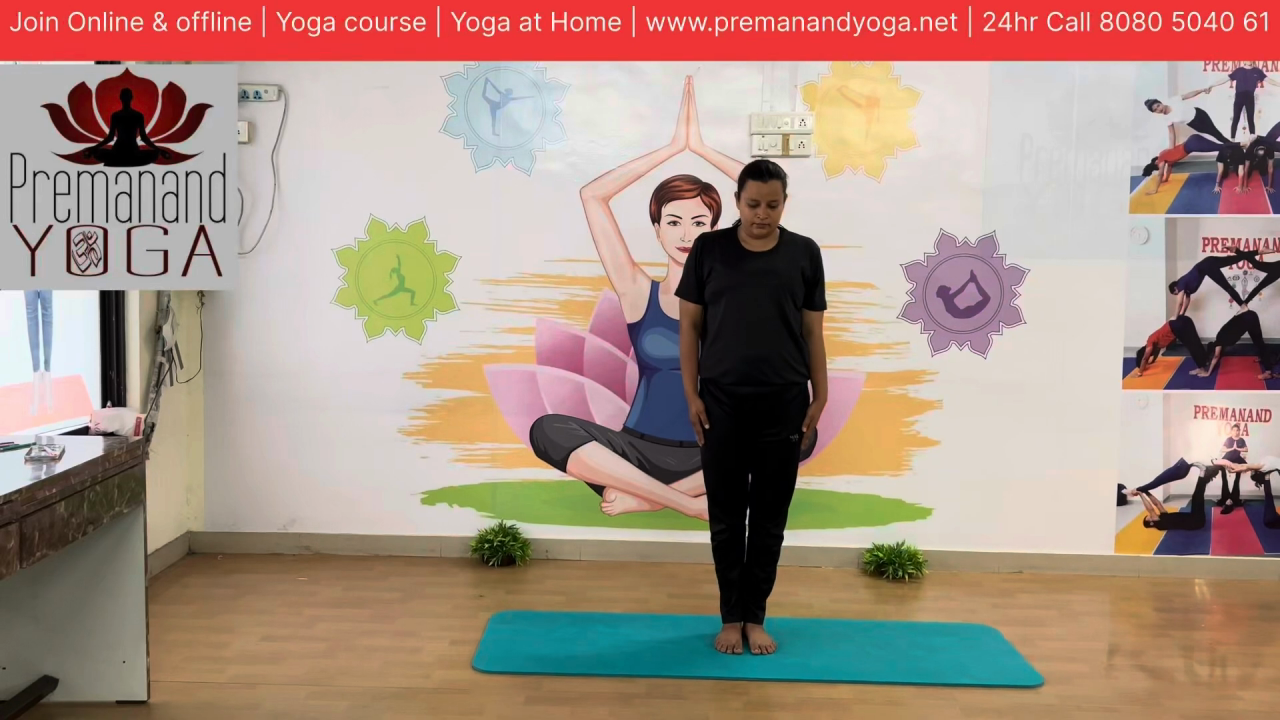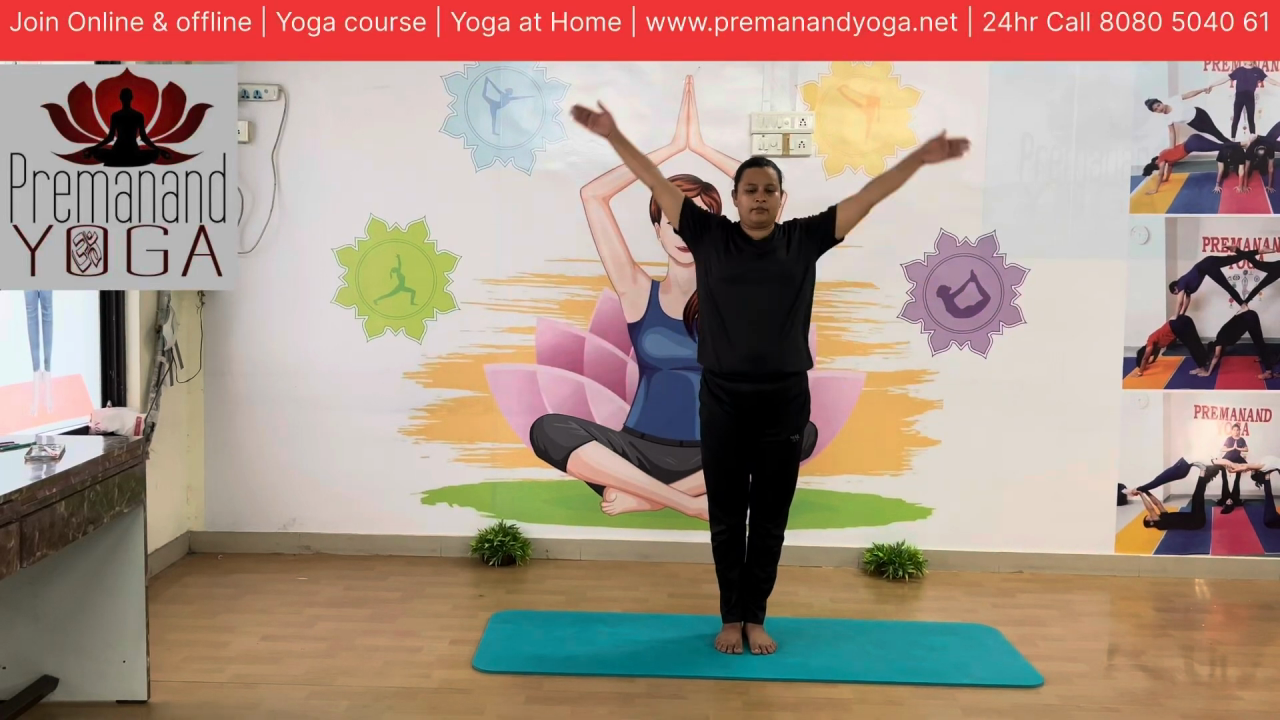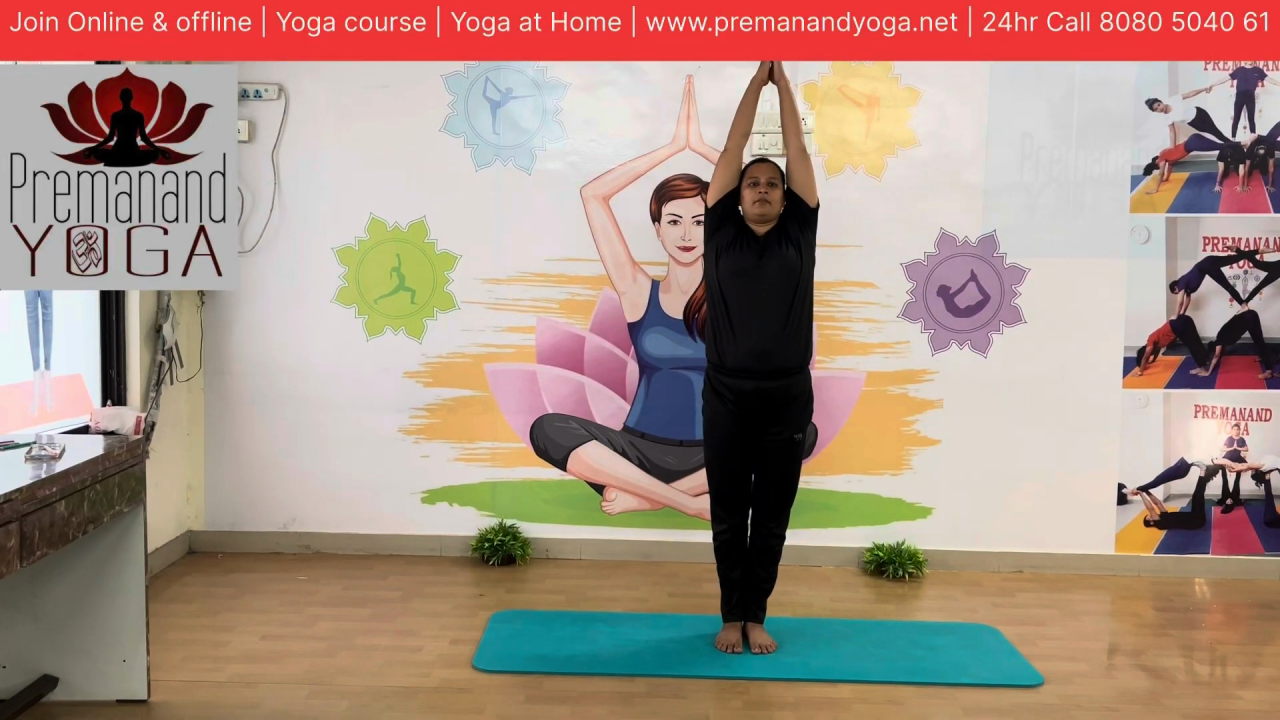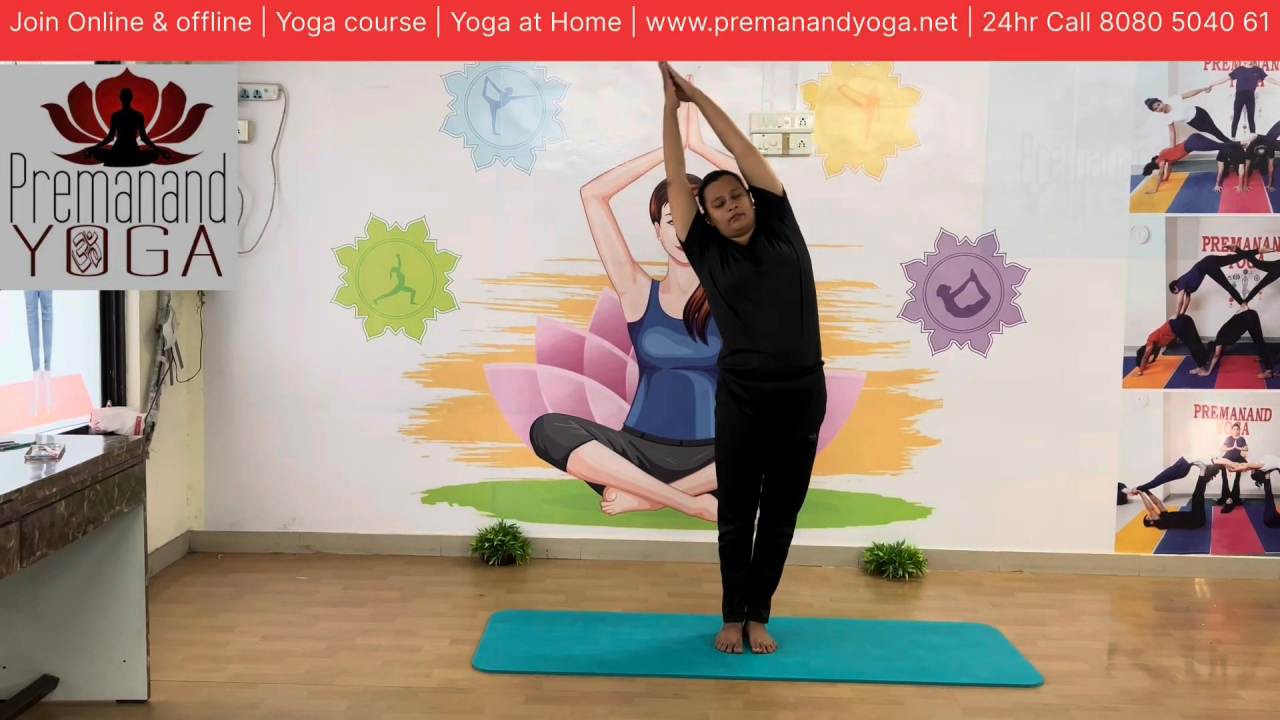
dt=1s
person 1, frame 1
left shoulder: (804, 252)
right shoulder: (708, 248)
left elbow: (812, 330)
right elbow: (690, 324)
left wrist: (820, 398)
right wrist: (691, 393)
left hip: (783, 401)
right hip: (722, 401)
left knee: (770, 516)
right knee: (726, 514)
left ankle: (755, 616)
right ankle: (730, 616)
person 1, frame 2
left shoulder: (805, 240)
right shoulder: (710, 238)
left elbow: (865, 198)
right elbow: (660, 184)
left wrist: (920, 158)
right wrist: (613, 137)
left hip: (785, 398)
right hip: (723, 398)
left knee: (770, 517)
right knee: (726, 516)
left ankle: (755, 615)
right ankle: (730, 615)
person 1, frame 3
left shoulder: (800, 232)
right shoulder: (721, 231)
left elbow: (798, 151)
right elbow: (731, 150)
left wrist: (783, 83)
right wrist: (755, 82)
left hip: (787, 396)
right hip: (727, 395)
left knee: (771, 515)
right knee: (728, 513)
left ankle: (756, 614)
right ankle: (731, 615)
person 1, frame 4
left shoulder: (781, 228)
right shoulder: (708, 253)
left elbow: (744, 152)
right elbow: (676, 183)
left wrist: (697, 95)
right wrist: (670, 110)
left hip: (802, 392)
right hip: (742, 395)
left knee: (780, 514)
right knee: (736, 513)
left ankle: (758, 616)
right ankle: (732, 616)
person 2, frame 1
right shoulder: (637, 292)
right elbow: (592, 195)
left wrist: (700, 147)
right wrist: (673, 147)
right hip: (641, 453)
right knee: (547, 431)
left ankle: (644, 498)
right ankle: (694, 503)
person 2, frame 2
right shoulder: (638, 292)
right elbow: (592, 196)
left wrist: (699, 146)
right wrist: (672, 147)
right hip: (642, 452)
left knee: (800, 433)
right knee: (548, 430)
left ankle: (646, 496)
right ankle: (694, 503)
person 2, frame 3
right shoulder: (638, 291)
right elbow: (592, 195)
left wrist: (700, 145)
right wrist: (673, 146)
left hip: (712, 457)
right hip: (641, 452)
left knee: (800, 431)
right knee: (548, 430)
left ankle: (646, 497)
right ankle: (694, 503)
person 2, frame 4
right shoulder: (636, 291)
right elbow: (593, 196)
left wrist: (697, 145)
left hip: (712, 455)
right hip: (641, 452)
right knee: (548, 430)
left ankle: (644, 495)
right ankle: (693, 501)
